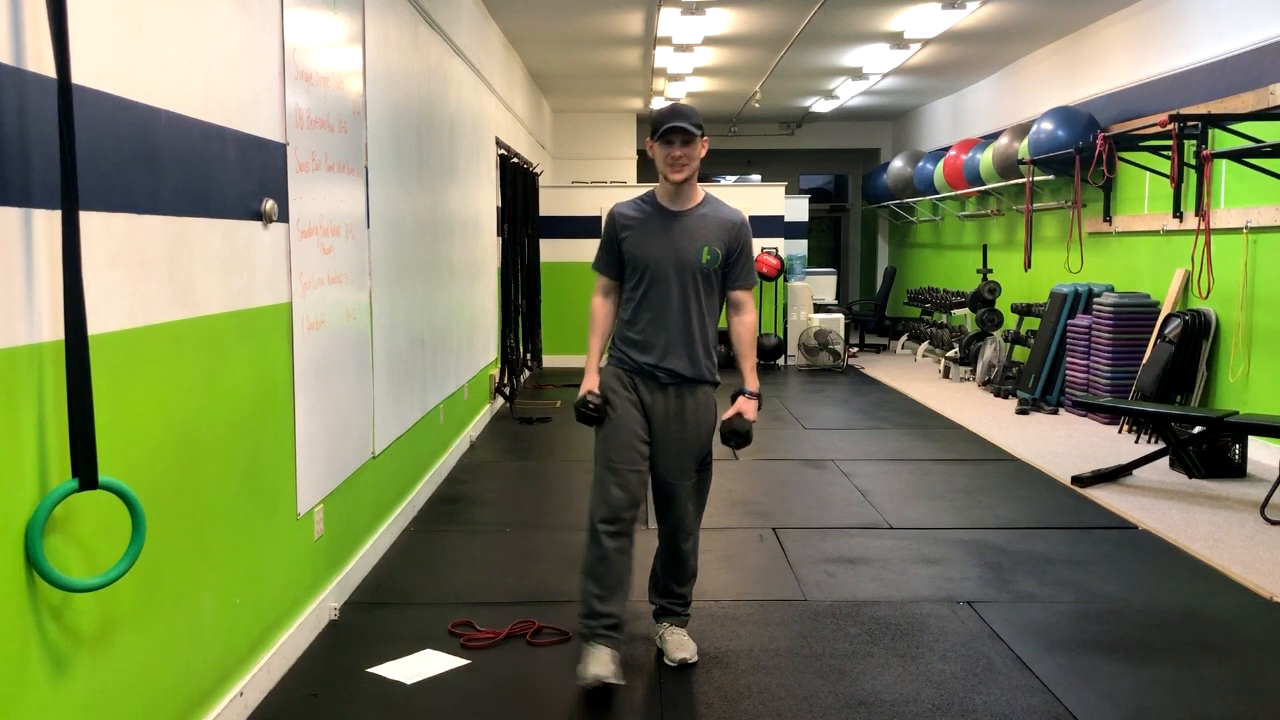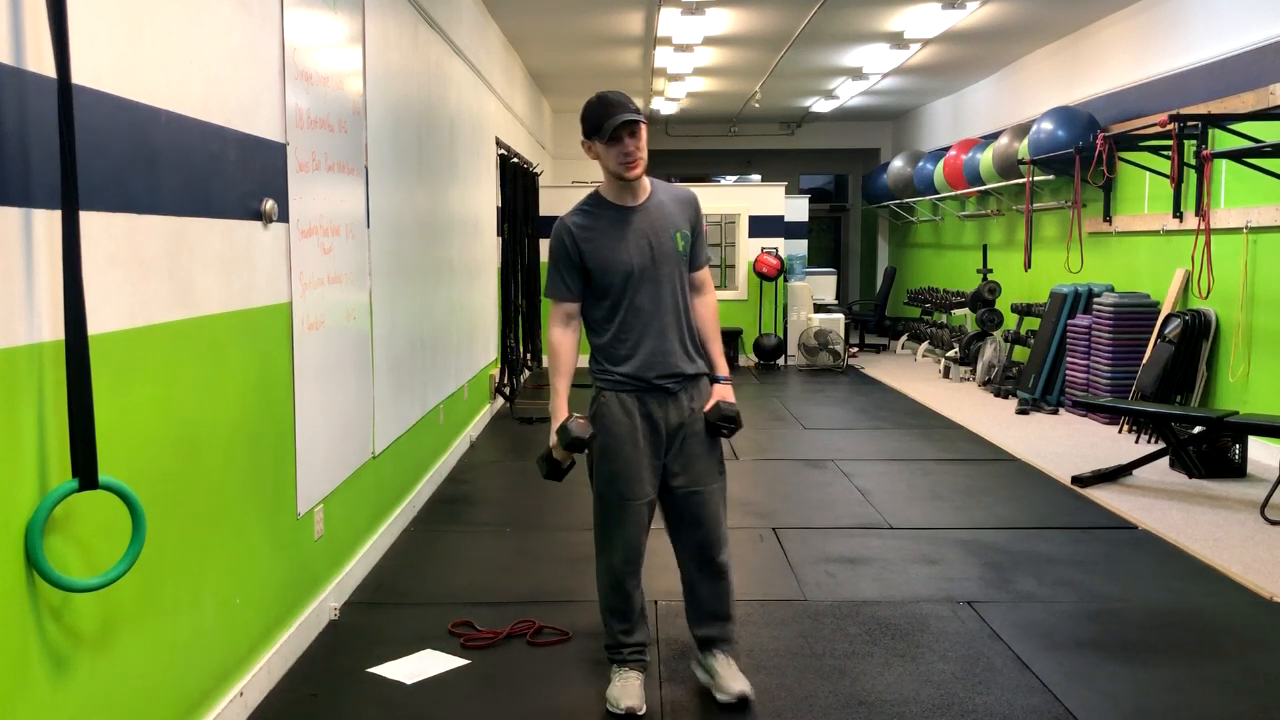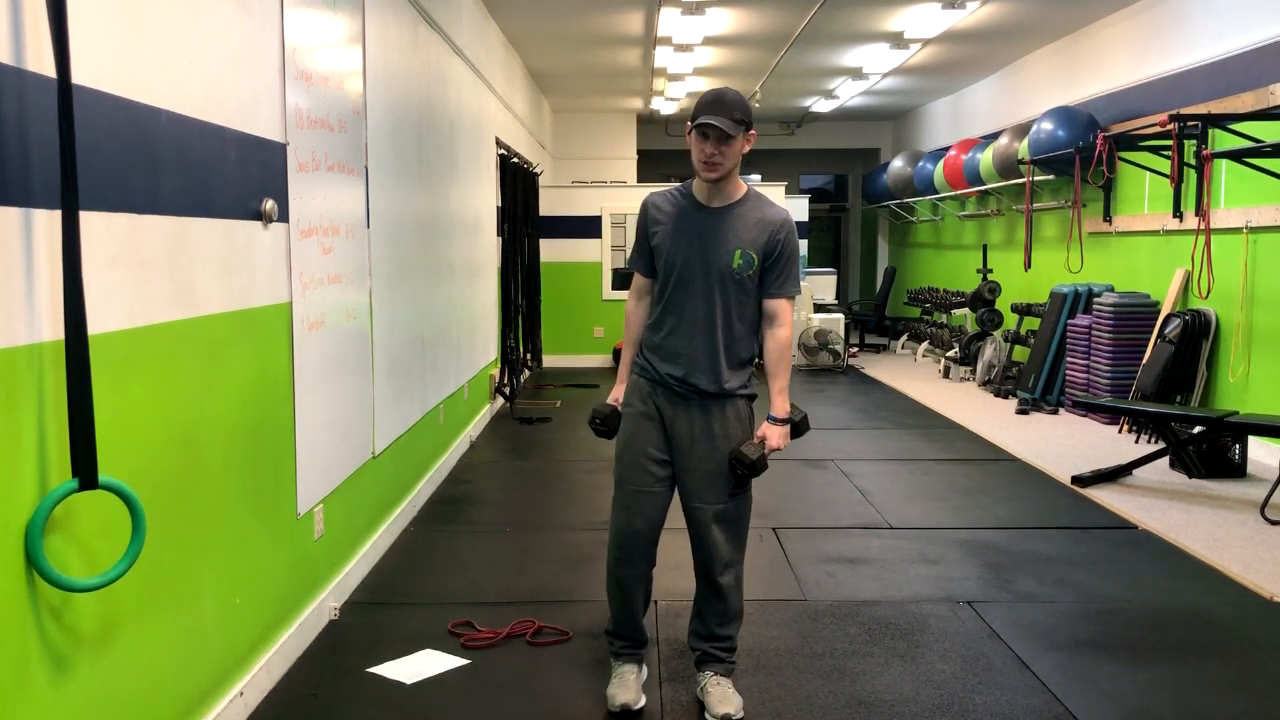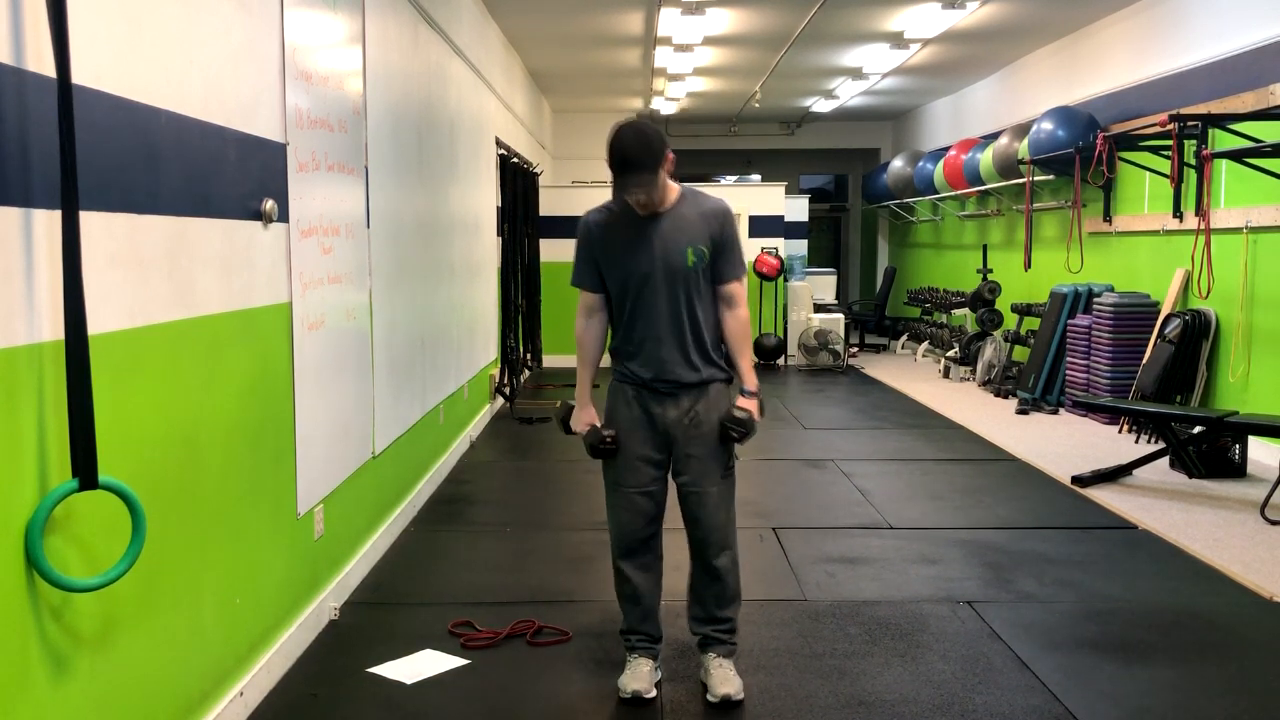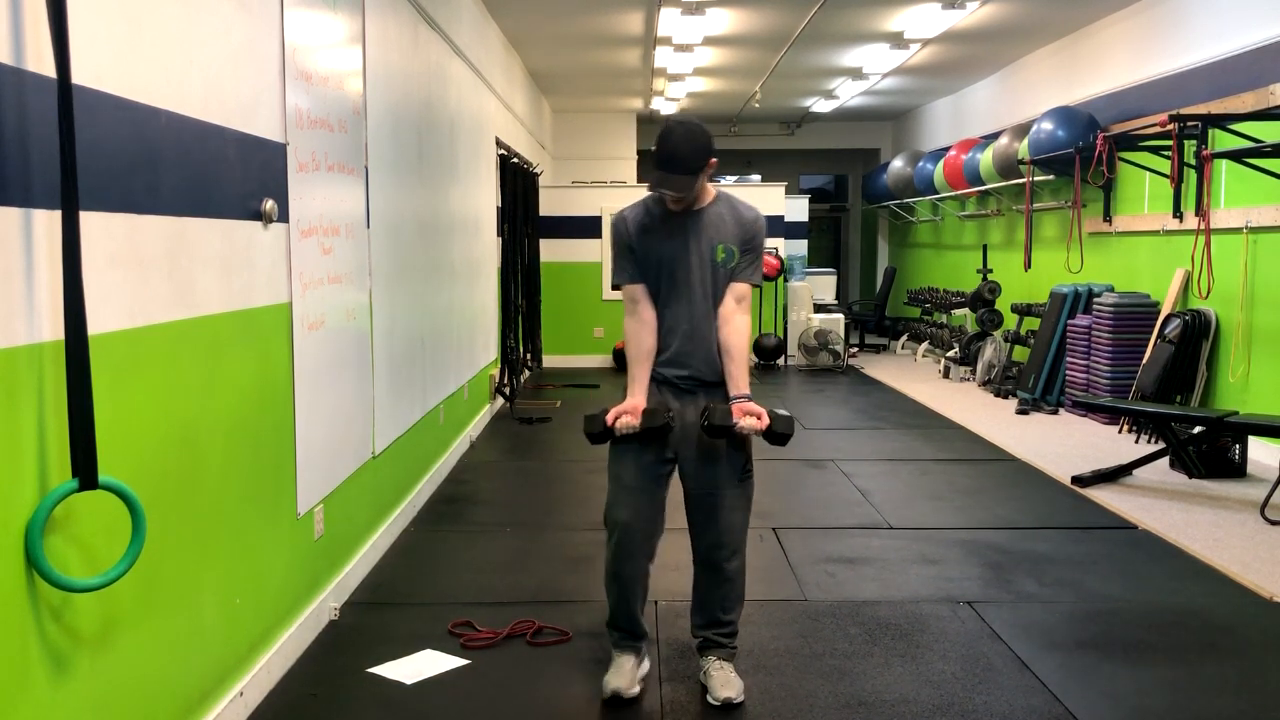
dt=1s
person 1, frame 1
left shoulder: (729, 225)
right shoulder: (624, 218)
left elbow: (741, 308)
right elbow: (606, 295)
left wrist: (750, 389)
right wrist: (592, 368)
left hip: (692, 389)
right hip: (626, 382)
left knee: (681, 518)
right knee: (612, 512)
left ankle: (671, 617)
right ankle: (601, 638)
person 1, frame 2
left shoulder: (681, 205)
right shoulder: (574, 230)
left elbow: (701, 293)
right elbow: (564, 322)
left wrist: (721, 376)
right wrist: (559, 413)
left hip: (690, 393)
right hip: (621, 401)
left knee: (705, 531)
right knee: (622, 539)
left ankle: (714, 650)
right ankle: (627, 660)
person 1, frame 3
left shoulder: (772, 226)
right shoulder: (658, 209)
left elbow: (777, 323)
right elbow: (642, 296)
left wrist: (778, 413)
right wrist: (623, 379)
left hip: (722, 406)
right hip: (651, 395)
left knee: (719, 547)
right knee: (631, 533)
left ankle: (714, 665)
right ankle: (627, 655)
person 1, frame 4
left shoulder: (712, 216)
right shoulder: (597, 227)
left elbow: (733, 305)
right elbow: (592, 314)
left wrist: (747, 388)
right wrist: (583, 399)
left hip: (704, 395)
right hip: (632, 397)
left knee: (713, 530)
right knee: (633, 532)
left ankle: (717, 649)
right ankle: (642, 649)
person 1, frame 5
left shoulder: (744, 222)
right shoulder: (631, 223)
left elbow: (735, 311)
right elbow: (639, 314)
left wrist: (740, 397)
right wrist: (636, 396)
left hip: (714, 396)
right hip: (653, 392)
left knee: (721, 538)
right knee: (627, 527)
left ankle: (716, 652)
right ankle: (628, 647)
